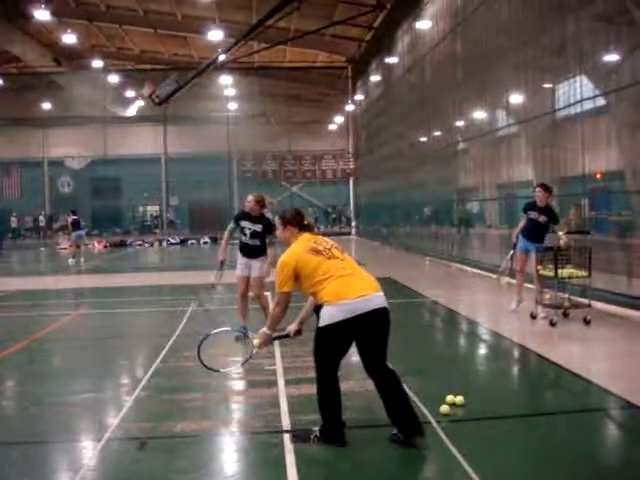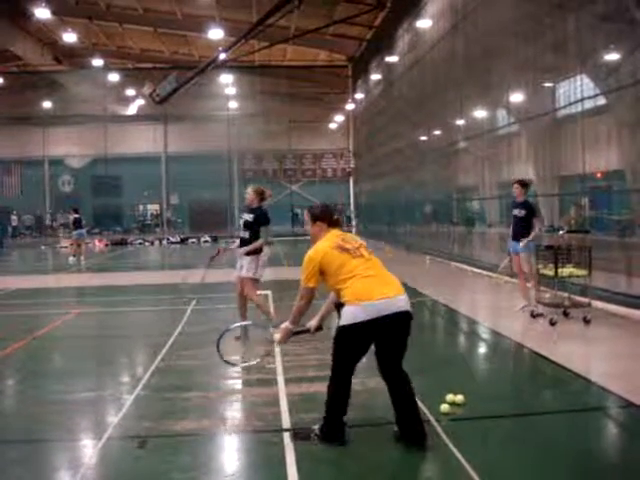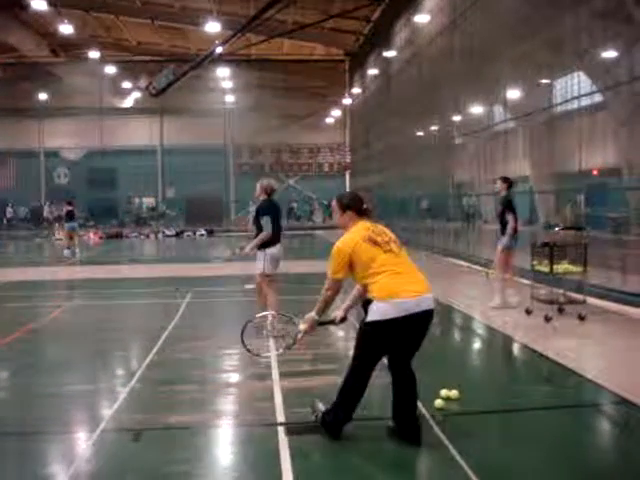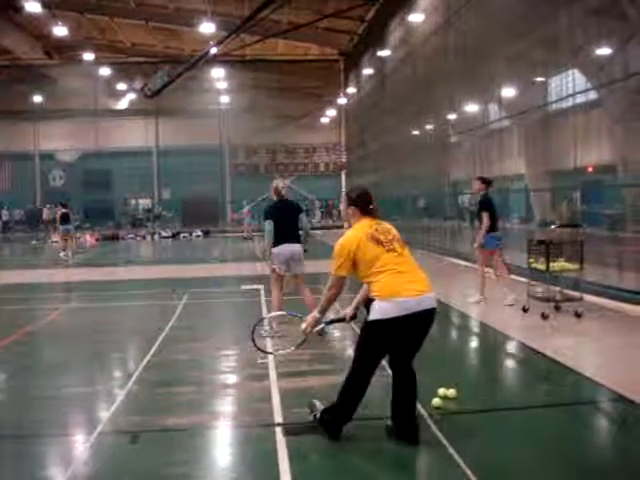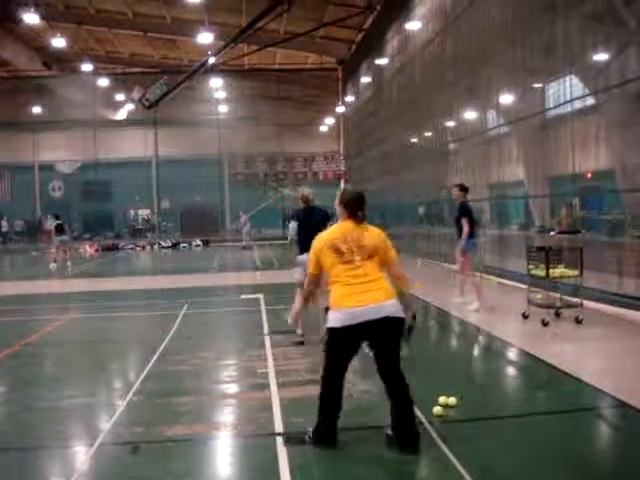
dt=0.4s
person 1, frame 1
left shoulder: (289, 258)
right shoulder: (324, 242)
left elbow: (281, 305)
left wrist: (267, 332)
right wrist: (299, 322)
left hip: (341, 311)
right hip: (376, 303)
left knee: (326, 372)
right knee: (379, 368)
left ankle: (331, 432)
right ankle: (410, 429)
person 1, frame 2
left shoulder: (316, 253)
right shoulder: (353, 240)
left elbow: (304, 299)
left wrist: (289, 326)
right wrist: (320, 318)
left hip: (363, 312)
right hip: (398, 306)
left knee: (341, 373)
right knee: (393, 371)
left ankle: (332, 431)
right ankle: (414, 433)
person 1, frame 3
left shoulder: (345, 243)
right shoulder: (382, 232)
left elbow: (331, 290)
left wrist: (315, 316)
right wrist: (345, 308)
left hip: (390, 308)
right hip: (423, 303)
left knee: (360, 368)
right knee: (401, 366)
left ankle: (333, 422)
right ankle: (408, 429)
person 1, frame 4
left shoulder: (348, 240)
right shoulder: (387, 229)
left elbow: (334, 288)
left wrist: (317, 314)
right wrist: (356, 305)
left hip: (392, 307)
right hip: (425, 302)
left knee: (362, 368)
right knee: (402, 365)
left ankle: (332, 421)
right ankle: (406, 428)
person 1, frame 5
left shoulder: (322, 240)
right shoulder: (377, 235)
left elbow: (310, 285)
right elbow: (398, 276)
left wrist: (300, 307)
right wrist: (407, 307)
left hip: (347, 314)
right hip: (386, 309)
left knee: (333, 375)
right knee: (392, 374)
left ankle: (324, 434)
right ankle: (406, 436)
person 2, frame 1
left shoulder: (267, 222)
right shoulder: (241, 215)
left elbow: (270, 245)
right elbow: (229, 232)
left wrist: (268, 264)
right wrist: (222, 251)
left hip: (259, 259)
right hip: (243, 258)
left knee: (258, 293)
right knee: (242, 294)
right ankle: (244, 326)
person 2, frame 2
left shoulder: (262, 214)
right shoulder: (246, 210)
left elbow: (264, 240)
left wrist: (246, 248)
left hip: (254, 257)
right hip: (243, 256)
left knee: (250, 294)
right knee: (240, 293)
left ankle: (273, 321)
person 2, frame 3
left shoulder: (262, 206)
right shoulder: (274, 204)
left elbow: (267, 232)
left wrist: (252, 245)
left hip: (267, 250)
right hip: (271, 248)
left knee: (267, 288)
right knee: (260, 286)
person 2, frame 4
left shoulder: (270, 209)
right shoulder: (295, 206)
left elbow: (269, 235)
right elbow: (306, 228)
left wrist: (269, 256)
right wrist: (301, 242)
left hip: (279, 250)
right hip: (296, 248)
left knee: (276, 289)
right knee: (302, 287)
person 2, frame 5
left shoulder: (297, 214)
right shoulder: (323, 212)
left elbow: (292, 234)
left hip: (305, 257)
left knee: (300, 295)
left ankle: (300, 333)
person 3, frame 1
left shoulder: (550, 212)
right shoulder: (529, 205)
right wrist: (516, 234)
left hip: (537, 245)
right hip: (523, 240)
left knee: (537, 275)
right knee: (519, 270)
left ankle: (539, 304)
right ankle: (518, 298)
person 3, frame 2
left shoulder: (529, 206)
right shoulder: (514, 205)
left elbow: (537, 226)
left wrist: (529, 239)
right wrist: (509, 239)
left hip: (525, 243)
right hip: (514, 242)
left knee: (529, 272)
right knee: (519, 273)
right ankle: (527, 301)
person 3, frame 3
left shoulder: (506, 200)
right shoulder: (503, 199)
left elbow: (511, 223)
left wrist: (506, 240)
left hip: (507, 237)
right hip: (505, 237)
left knee: (498, 267)
right knee: (507, 268)
left ankle: (501, 298)
right ankle: (512, 297)
person 3, frame 4
left shoulder: (483, 200)
right shoulder: (487, 199)
left elbow: (486, 222)
left wrist: (479, 238)
left hip: (488, 236)
right hip: (495, 235)
left knee: (481, 266)
right knee: (500, 267)
left ankle: (481, 295)
right ankle: (509, 295)
person 3, frame 5
left shoulder: (462, 207)
right shoulder: (464, 205)
left elbow: (466, 228)
left wrist: (462, 244)
left hip: (466, 242)
right hip: (468, 241)
left knee: (469, 272)
right knee: (460, 270)
left ankle: (478, 301)
right ankle: (462, 296)
